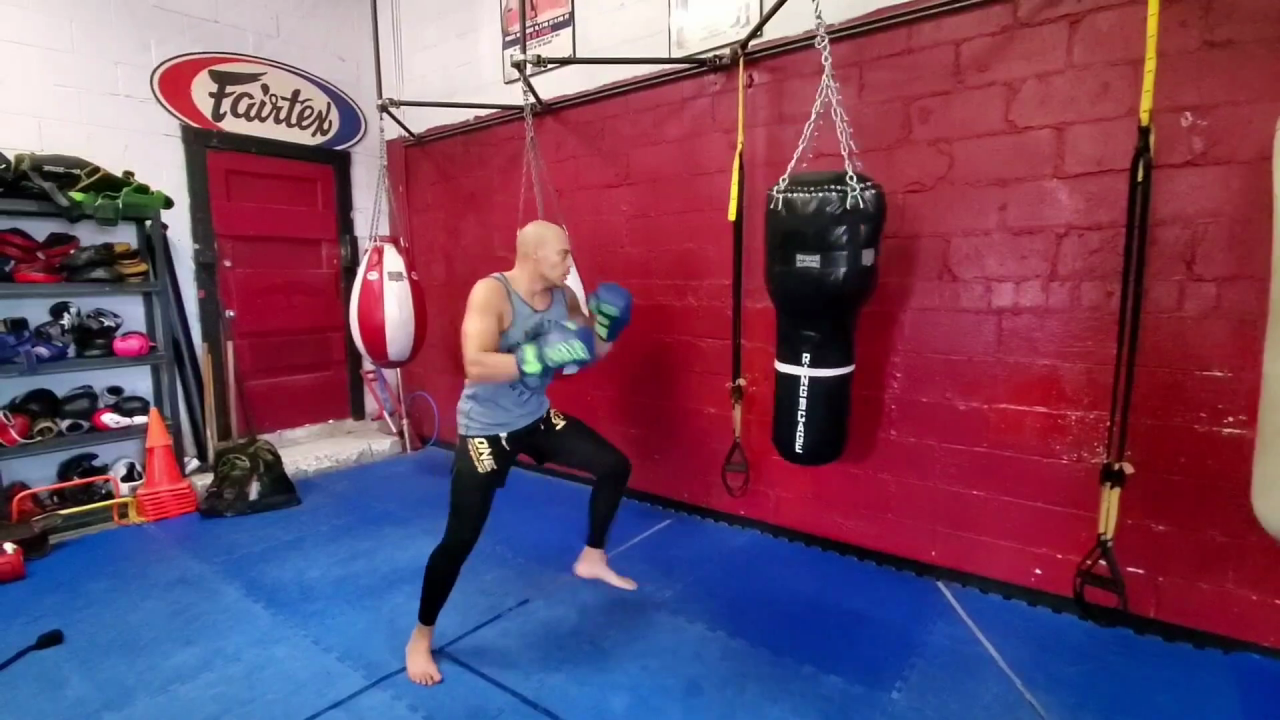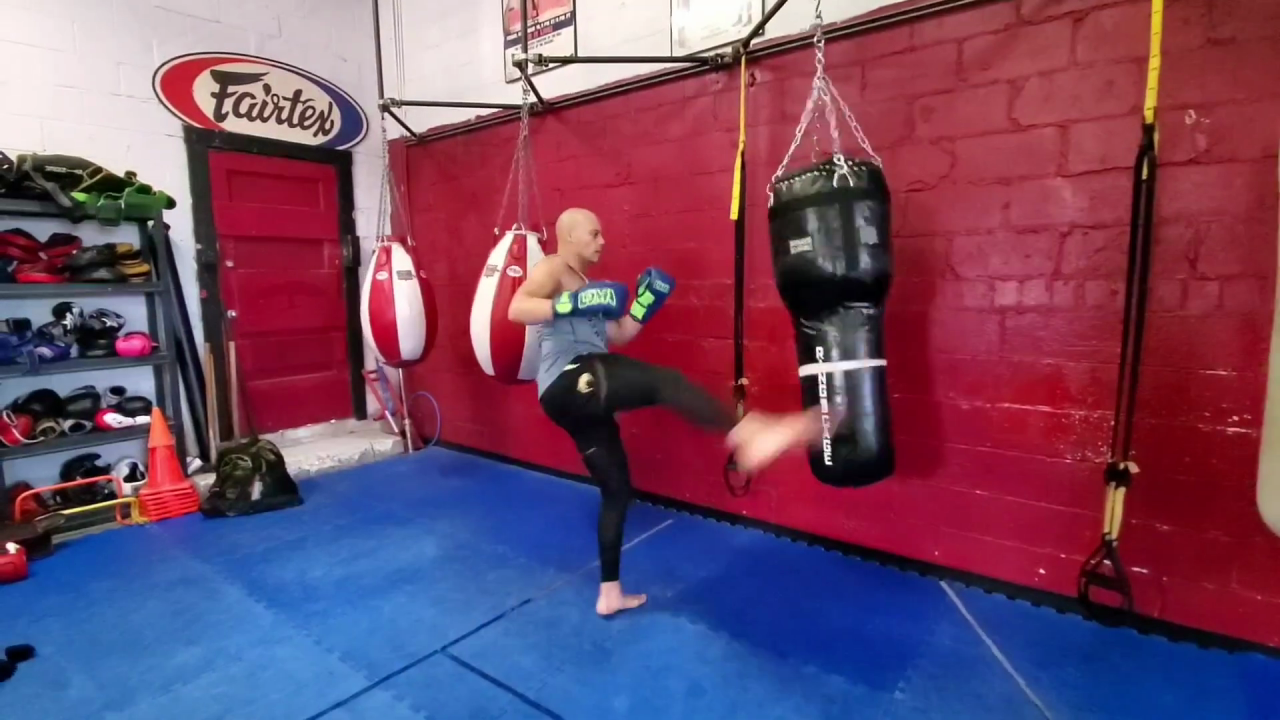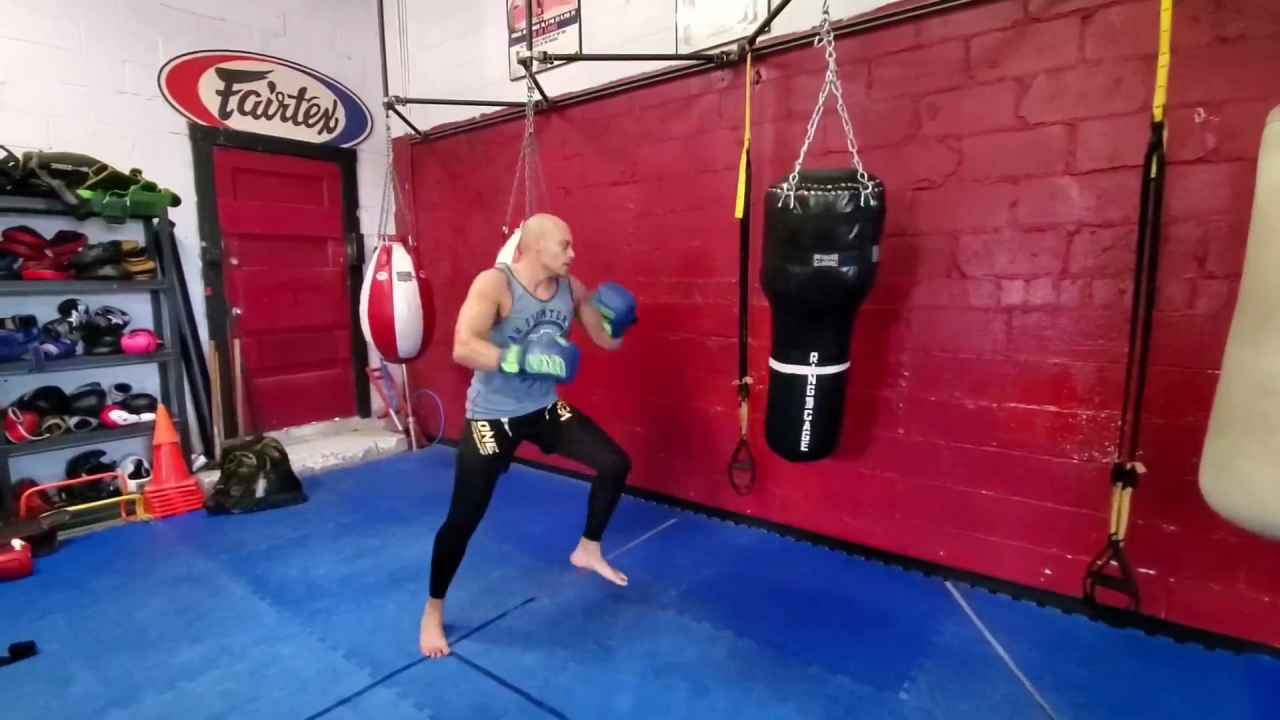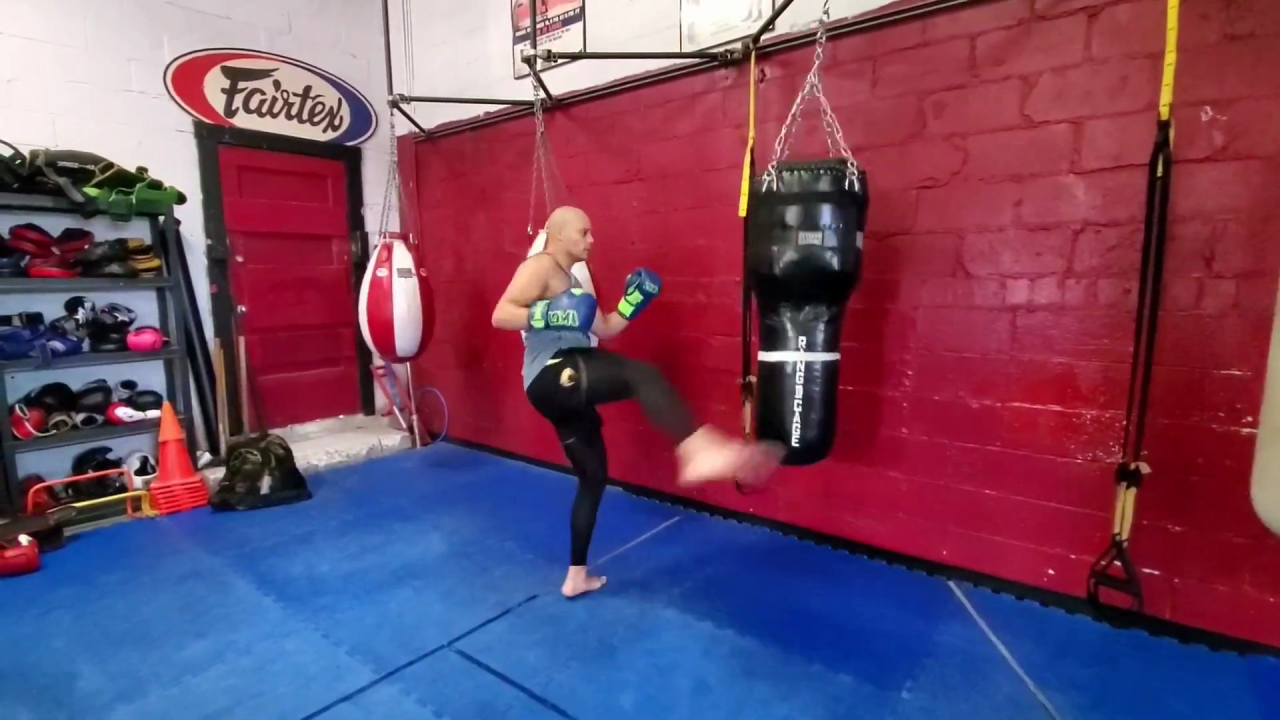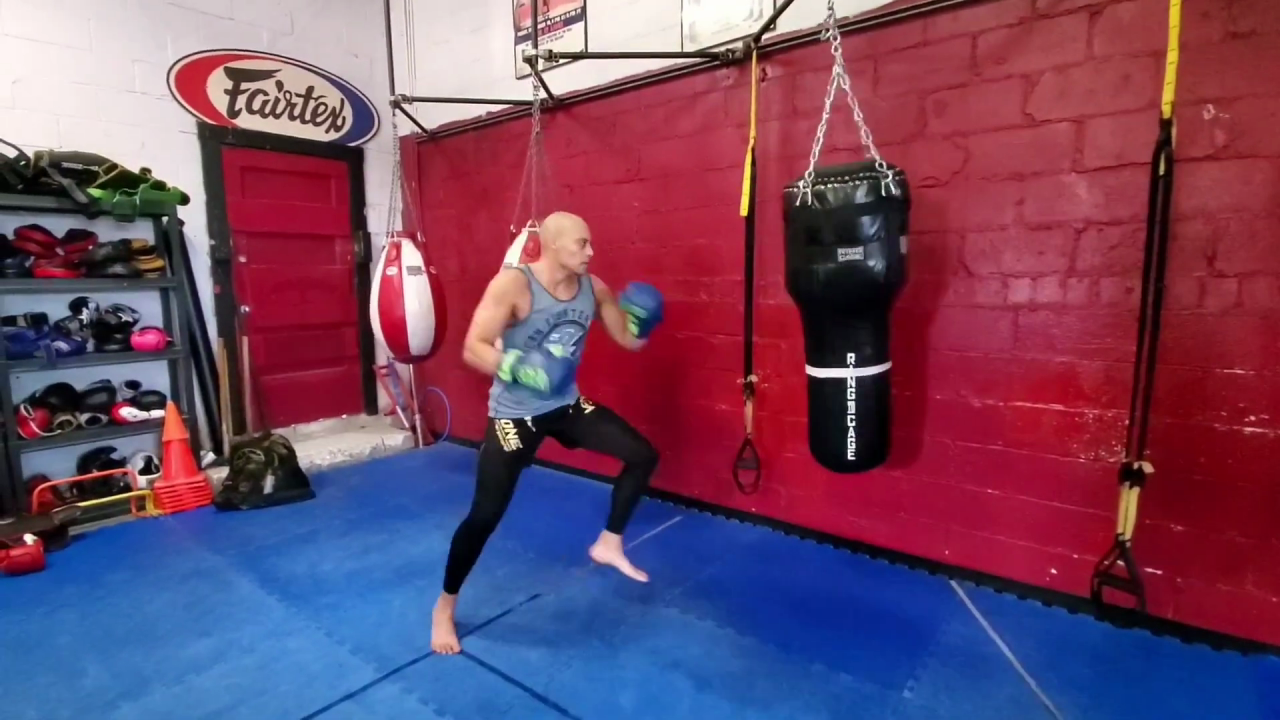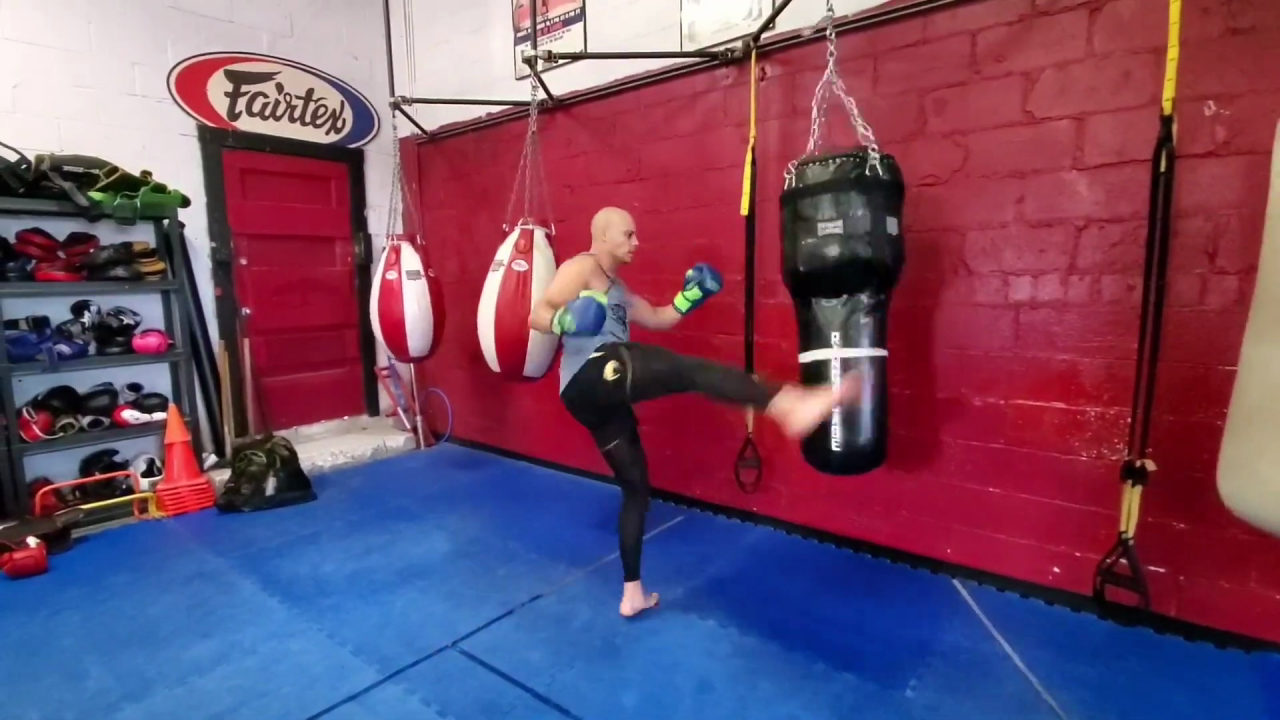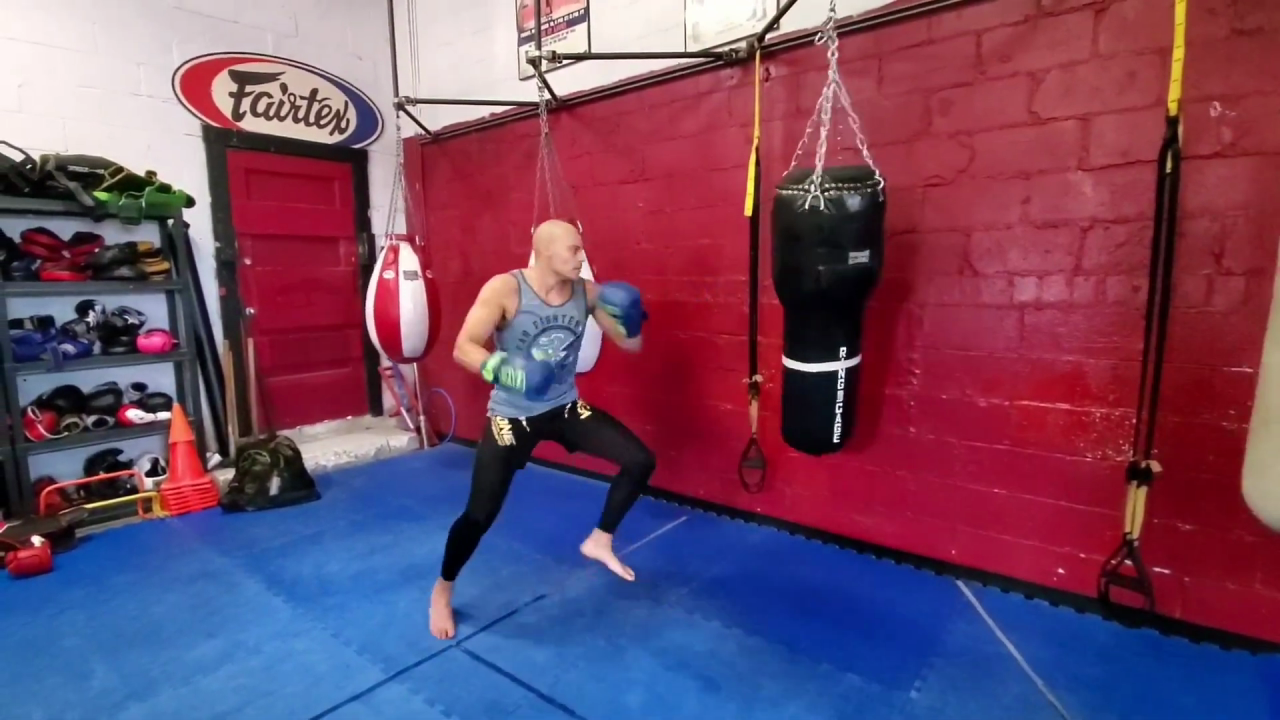
dt=0.7s
person 1, frame 1
left shoulder: (562, 296)
right shoulder: (490, 294)
left elbow: (590, 346)
right elbow: (478, 367)
left wrist: (606, 323)
right wrist: (541, 355)
left hip: (537, 419)
right hip: (485, 431)
left knee: (615, 467)
right knee: (460, 540)
left ankle: (593, 558)
right ankle: (420, 637)
person 1, frame 2
left shoulder: (581, 278)
right shoulder: (553, 269)
left elbow: (616, 336)
right elbow: (518, 309)
left wrist: (644, 303)
right wrist: (577, 302)
left hip: (577, 397)
right hip: (572, 380)
left knee: (617, 488)
right knee: (662, 380)
left ankle: (611, 592)
right ankle: (746, 436)
person 1, frame 3
left shoulder: (570, 287)
right shoulder: (493, 283)
left elbow: (604, 338)
right elbow: (463, 349)
left wrist: (616, 317)
right wrist: (525, 360)
left hip: (545, 407)
right hip: (492, 416)
left knee: (614, 464)
right knee: (463, 519)
left ankle: (589, 549)
right ankle: (433, 611)
person 1, frame 4
left shoulder: (566, 277)
right shoulder: (541, 267)
left elbow: (603, 328)
right elbow: (500, 315)
left wrist: (635, 300)
right wrist: (549, 315)
left hip: (560, 387)
right hip: (555, 375)
left knee: (594, 476)
right knee: (643, 374)
left ankle: (578, 574)
right ankle: (698, 450)
person 1, frame 5
left shoulder: (593, 288)
right shoulder: (512, 283)
left elbow: (628, 338)
right elbow: (473, 350)
left wrist: (642, 317)
right wrist: (518, 369)
left hip: (566, 404)
right hip: (515, 415)
left knee: (642, 455)
right knee: (485, 517)
left ankle: (610, 544)
right ankle: (445, 608)
person 1, frame 6
left shoulder: (615, 284)
right shoulder: (583, 268)
left elbow: (659, 318)
right elbow: (537, 315)
left wrist: (692, 295)
right wrist: (567, 320)
left hip: (596, 396)
right hip: (595, 373)
left knee: (636, 486)
right knee: (695, 369)
left ankle: (633, 593)
right ankle: (790, 407)
person 1, frame 7
left shoulder: (587, 291)
right shoulder: (503, 288)
left elbow: (628, 342)
right elbow: (463, 349)
left wrist: (629, 317)
right wrist: (502, 372)
left hip: (565, 407)
right hip: (512, 415)
left knee: (639, 461)
right knee: (480, 513)
left ankle: (600, 541)
right ankle: (443, 591)
